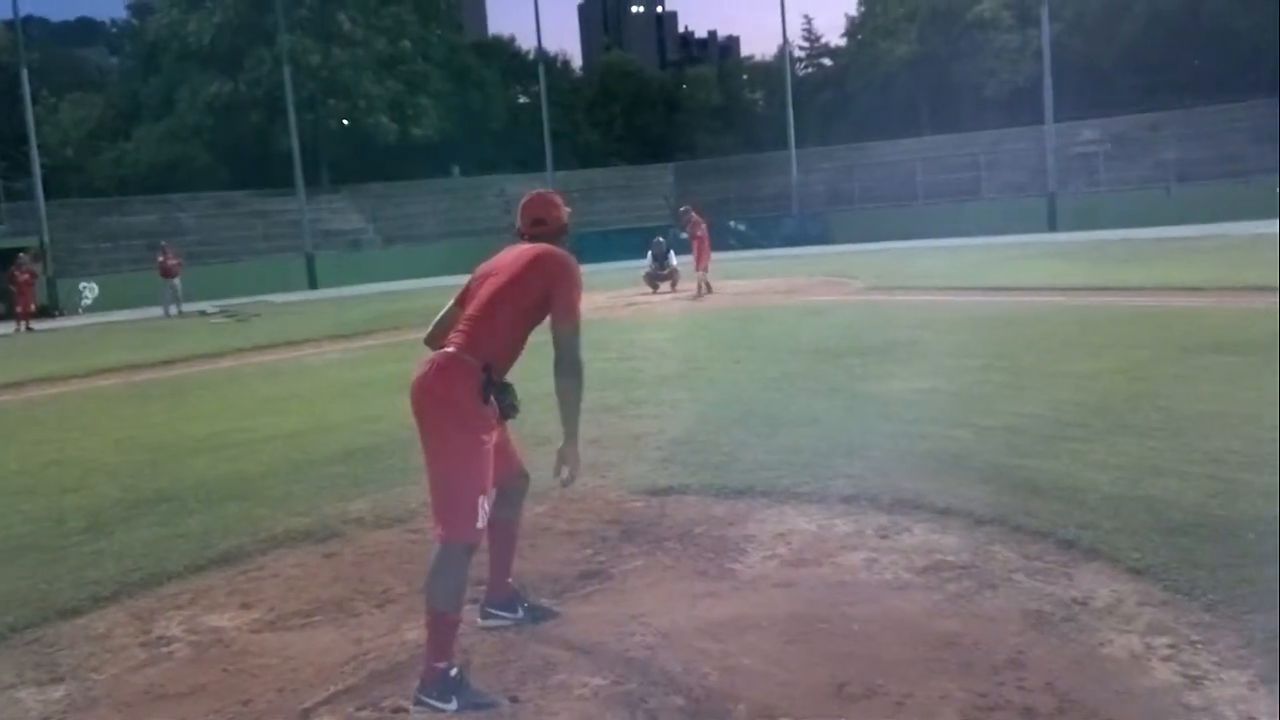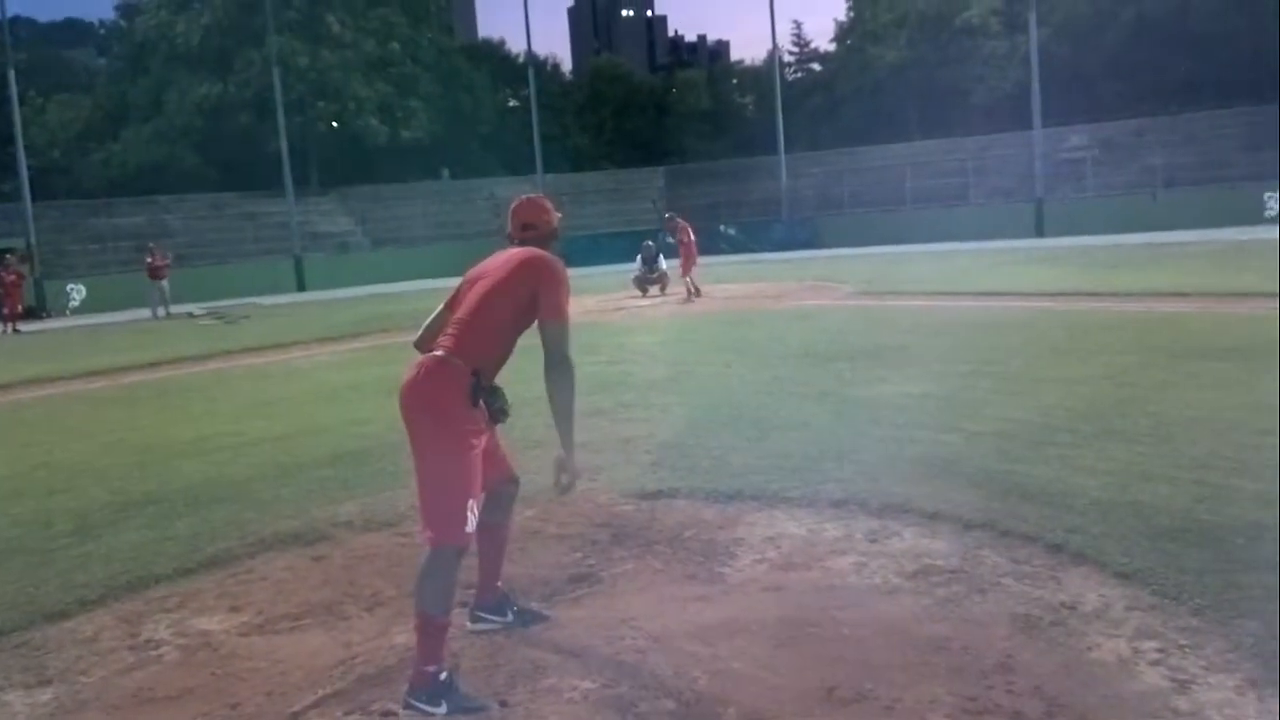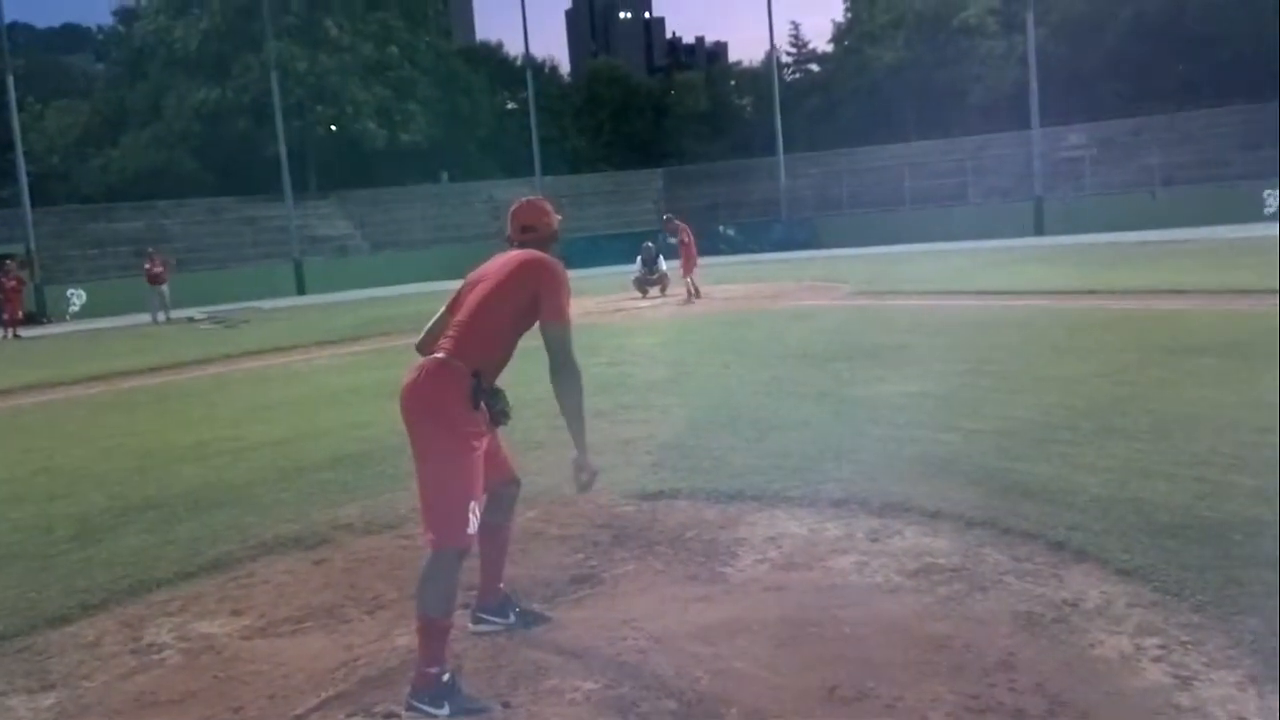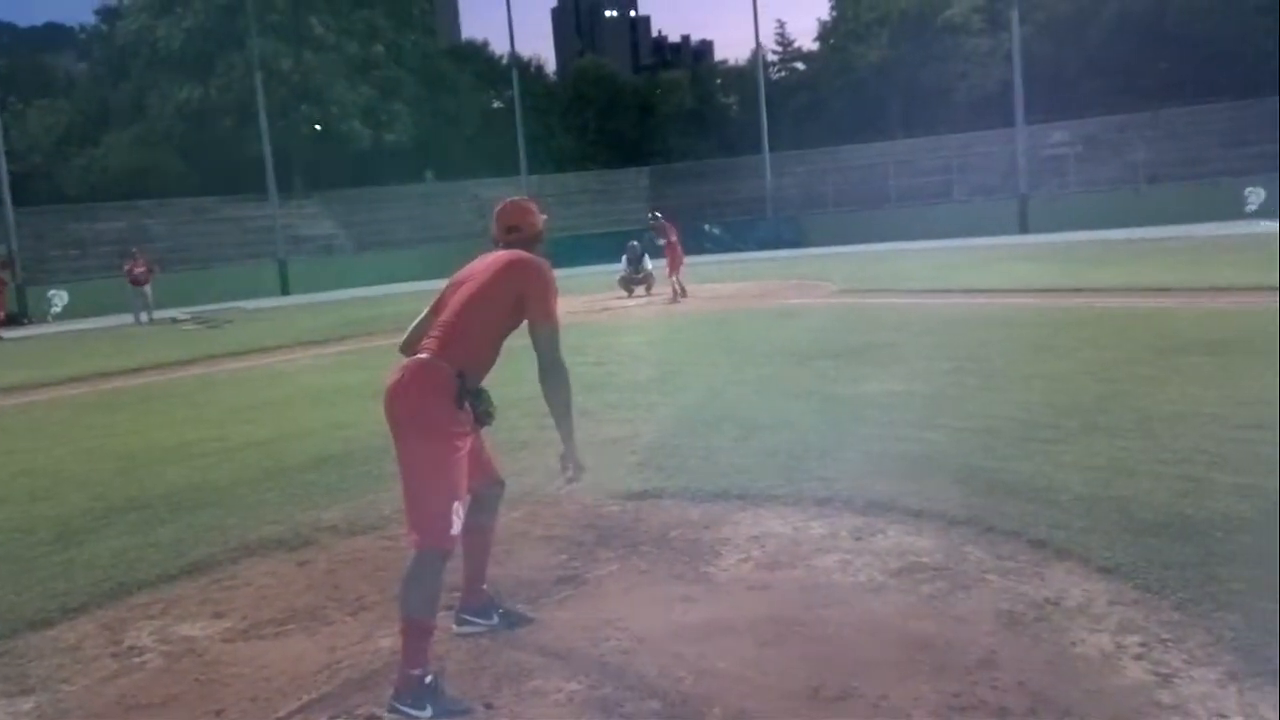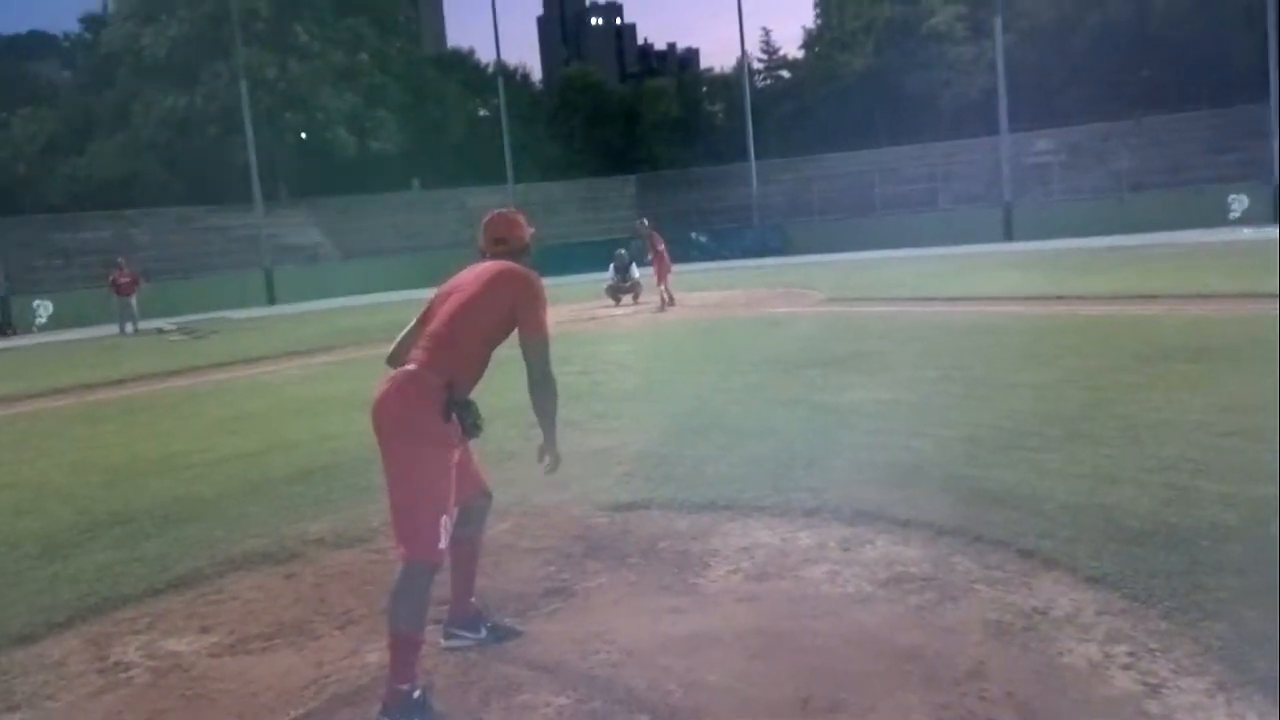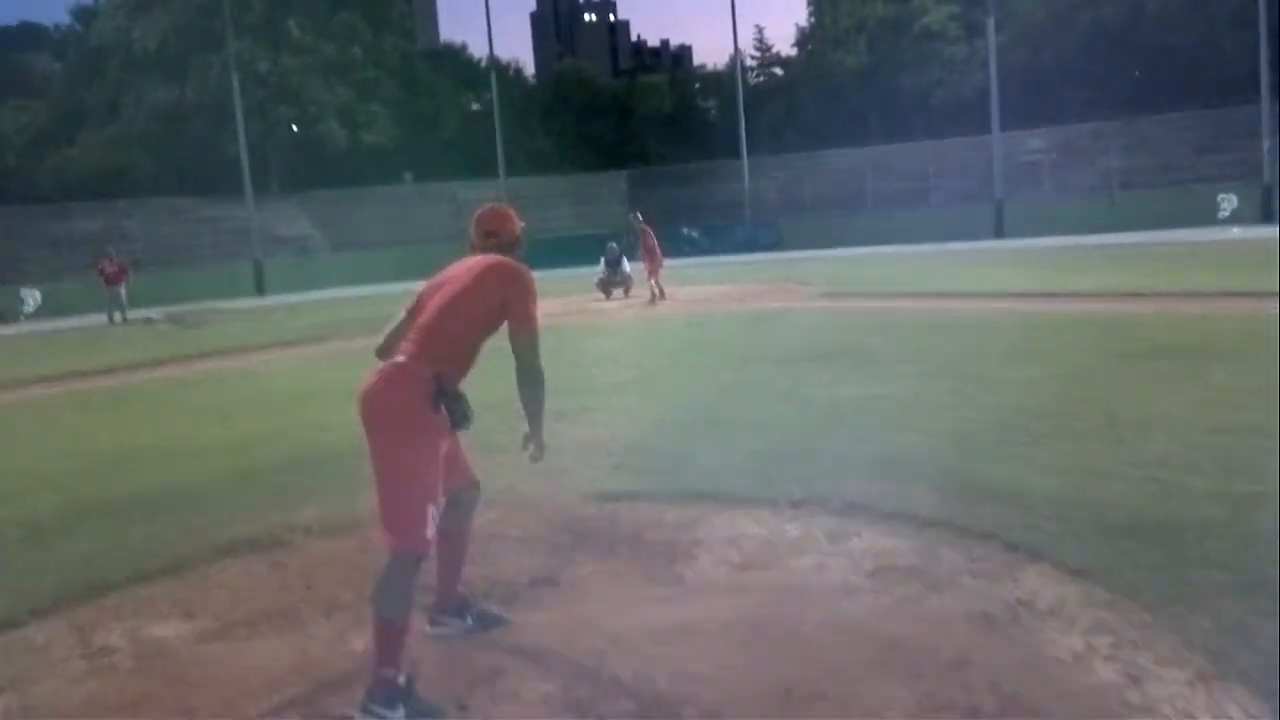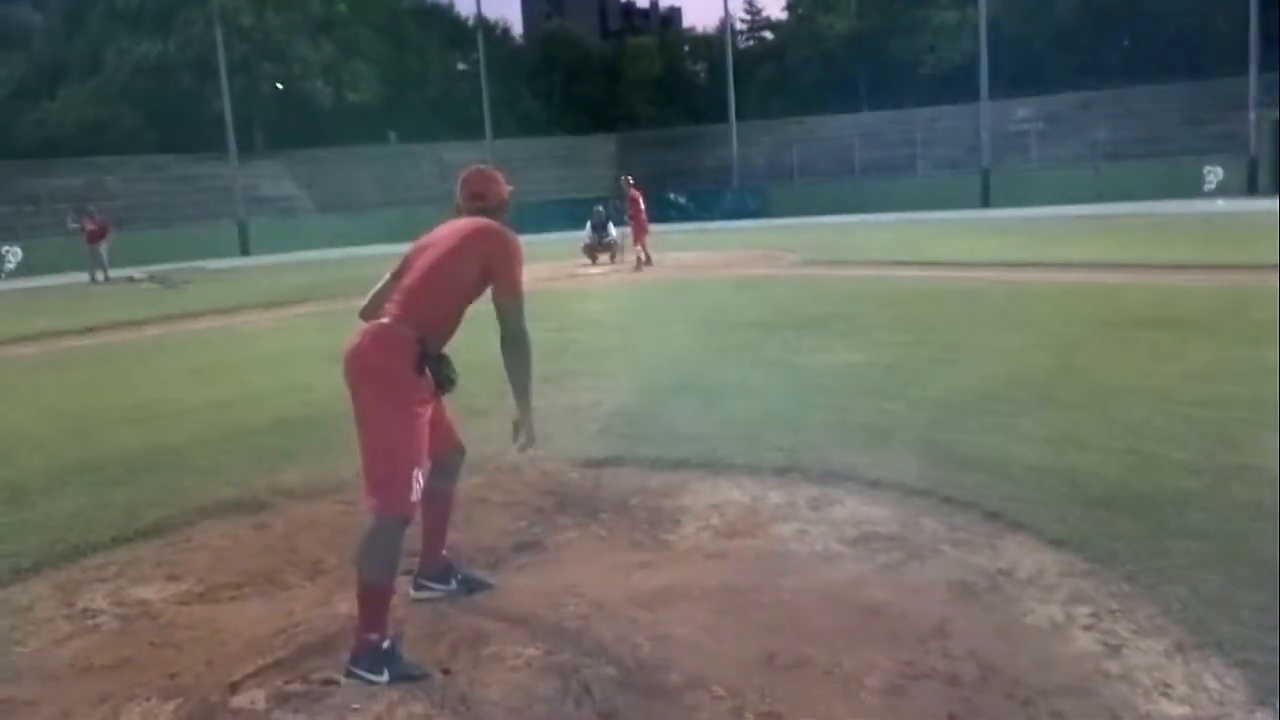
dt=0.2s
person 1, frame 1
left shoulder: (499, 261)
right shoulder: (560, 263)
left elbow: (435, 335)
right elbow: (567, 359)
right wrist: (570, 441)
left hip: (455, 384)
right hip: (457, 392)
left knee: (511, 484)
right knee: (462, 532)
left ankle: (500, 599)
person 1, frame 2
left shoulder: (490, 265)
right shoulder: (547, 267)
left elbow: (425, 338)
right elbow: (557, 362)
right wrist: (567, 448)
left hip: (444, 388)
right hip: (445, 396)
left knee: (501, 487)
right knee: (451, 536)
left ankle: (489, 602)
person 1, frame 3
left shoulder: (491, 268)
right shoulder: (546, 268)
left elbow: (426, 341)
right elbow: (561, 364)
right wrist: (580, 449)
left hip: (443, 390)
right hip: (446, 398)
left knee: (502, 489)
right knee: (453, 539)
left ankle: (491, 604)
person 1, frame 4
left shoulder: (476, 268)
right shoulder: (533, 269)
left elbow: (409, 343)
right elbow: (550, 363)
right wrist: (568, 443)
left hip: (428, 391)
right hip: (431, 399)
left knee: (486, 490)
right knee: (437, 539)
left ankle: (474, 606)
person 1, frame 5
left shoulder: (463, 280)
right shoulder: (522, 280)
left elbow: (396, 353)
right elbow: (539, 373)
right wrist: (551, 441)
left hip: (412, 400)
right hip: (418, 410)
left knee: (473, 502)
right knee: (425, 553)
left ankle: (462, 619)
person 1, frame 6
left shoulder: (453, 273)
right shoulder: (513, 274)
left elbow: (386, 346)
right elbow: (527, 366)
right wrist: (536, 431)
left hip: (401, 393)
right hip: (408, 402)
left knee: (461, 493)
right knee: (412, 542)
left ankle: (449, 606)
person 1, frame 7
left shoulder: (439, 235)
right shoulder: (499, 238)
left elbow: (370, 307)
right elbow: (513, 332)
right wrist: (524, 411)
left hip: (386, 356)
right hip: (392, 365)
left knee: (447, 456)
right knee: (396, 506)
left ankle: (433, 571)
right ankle: (369, 649)
